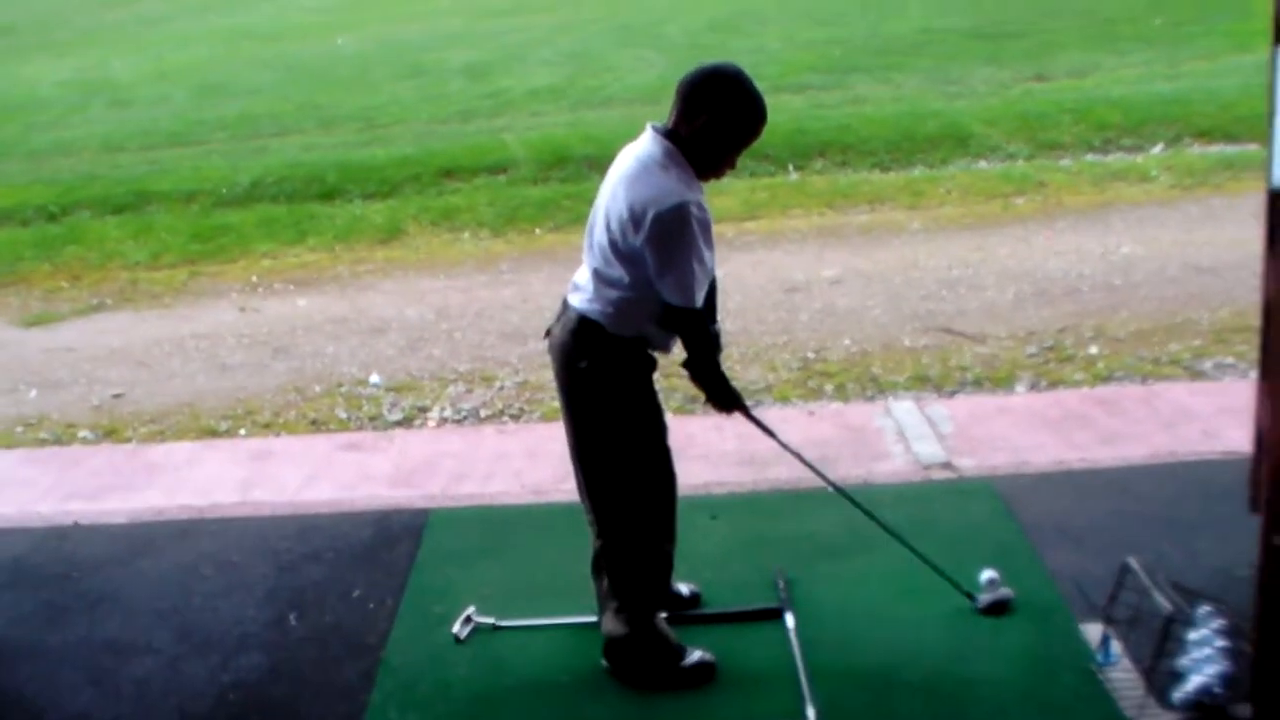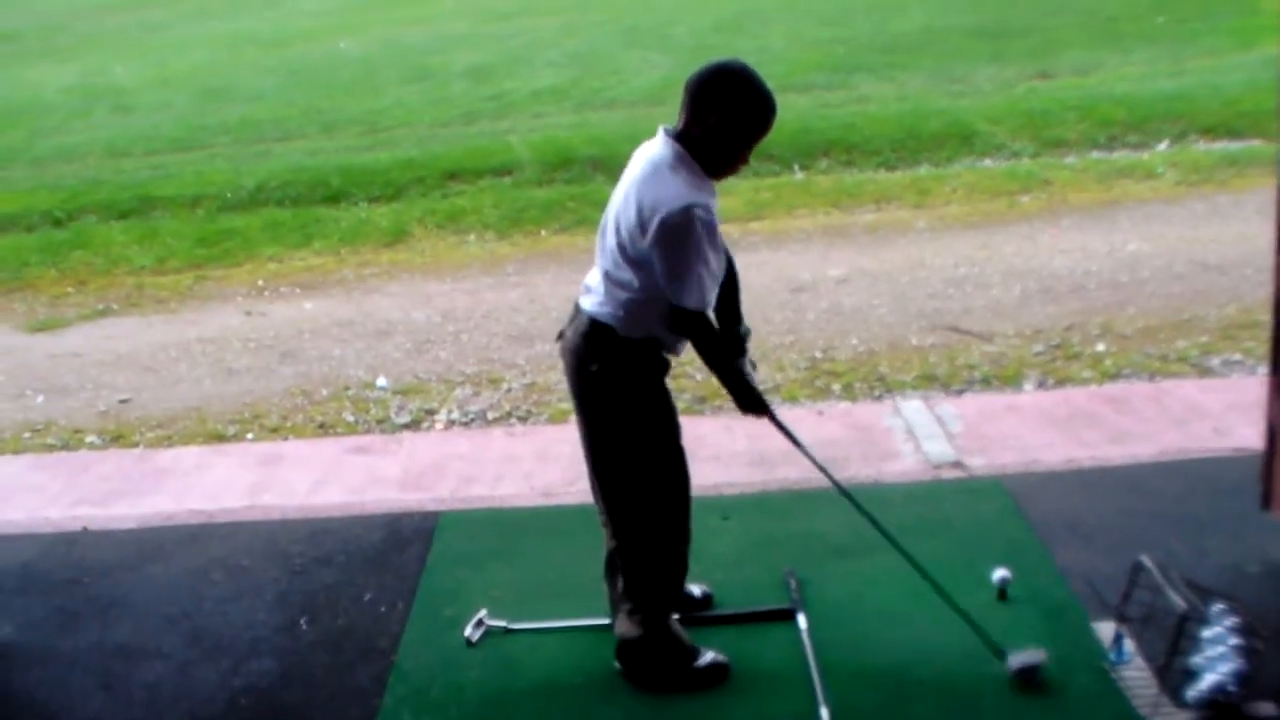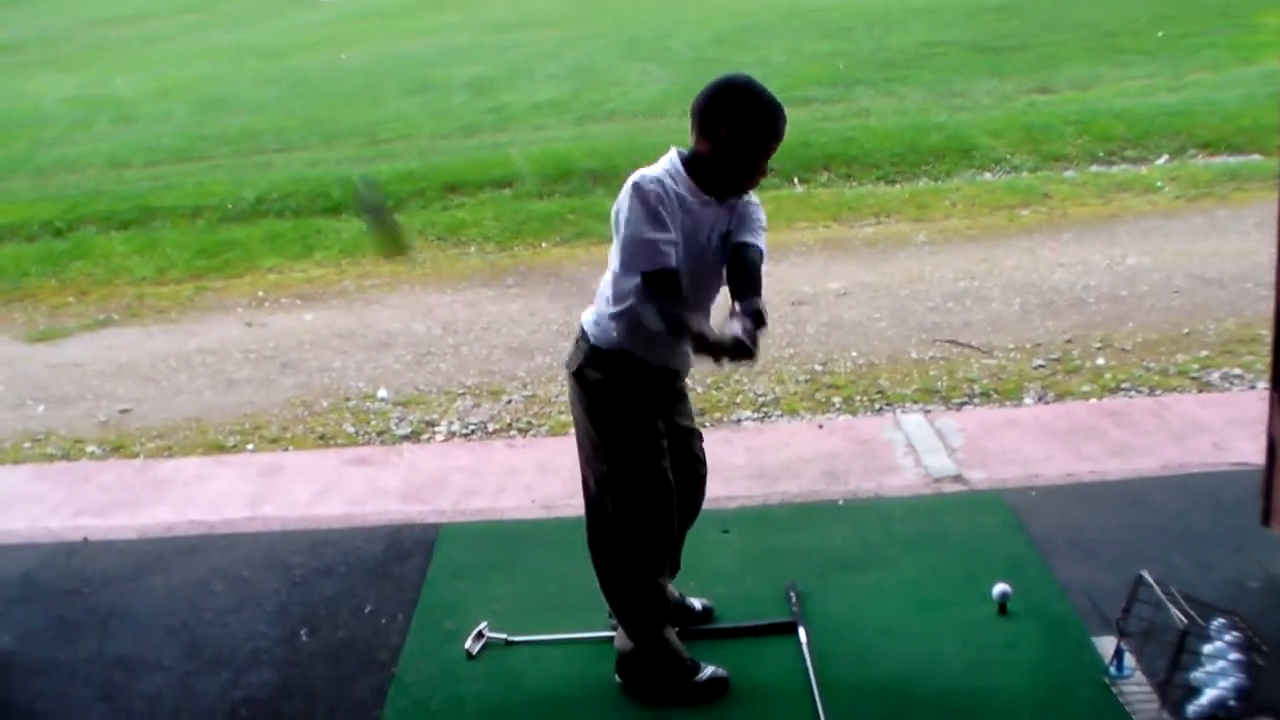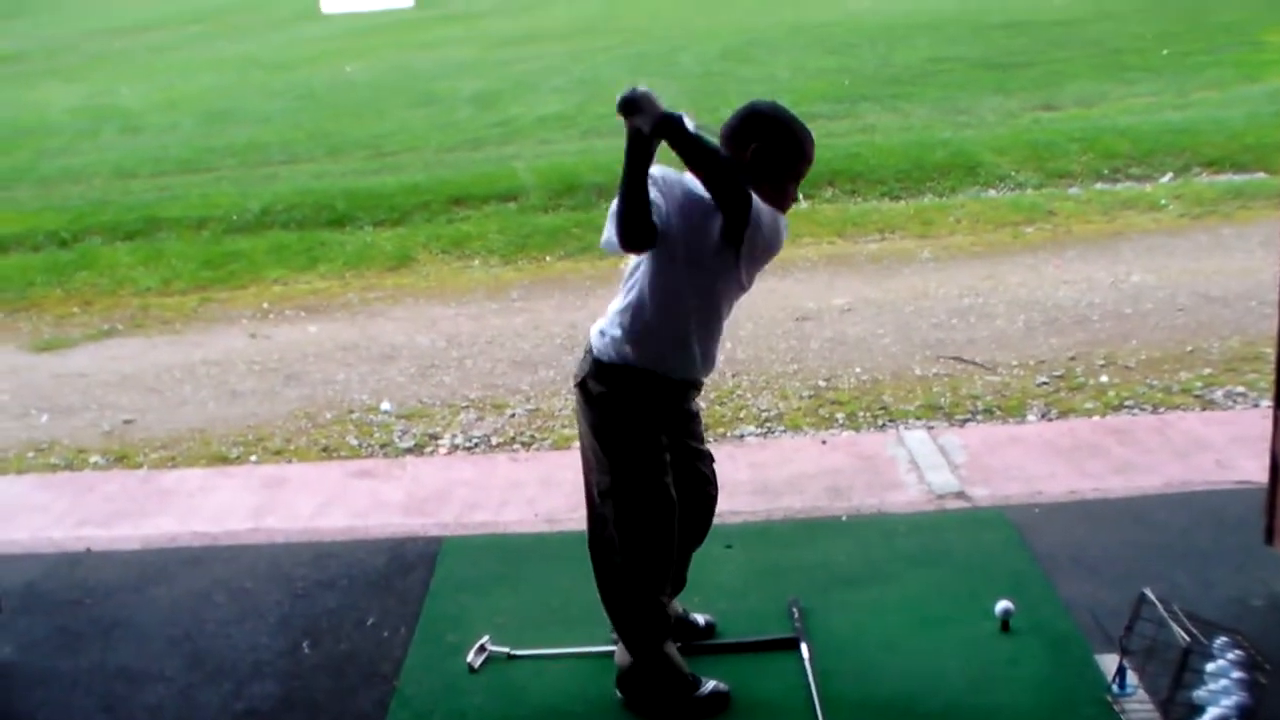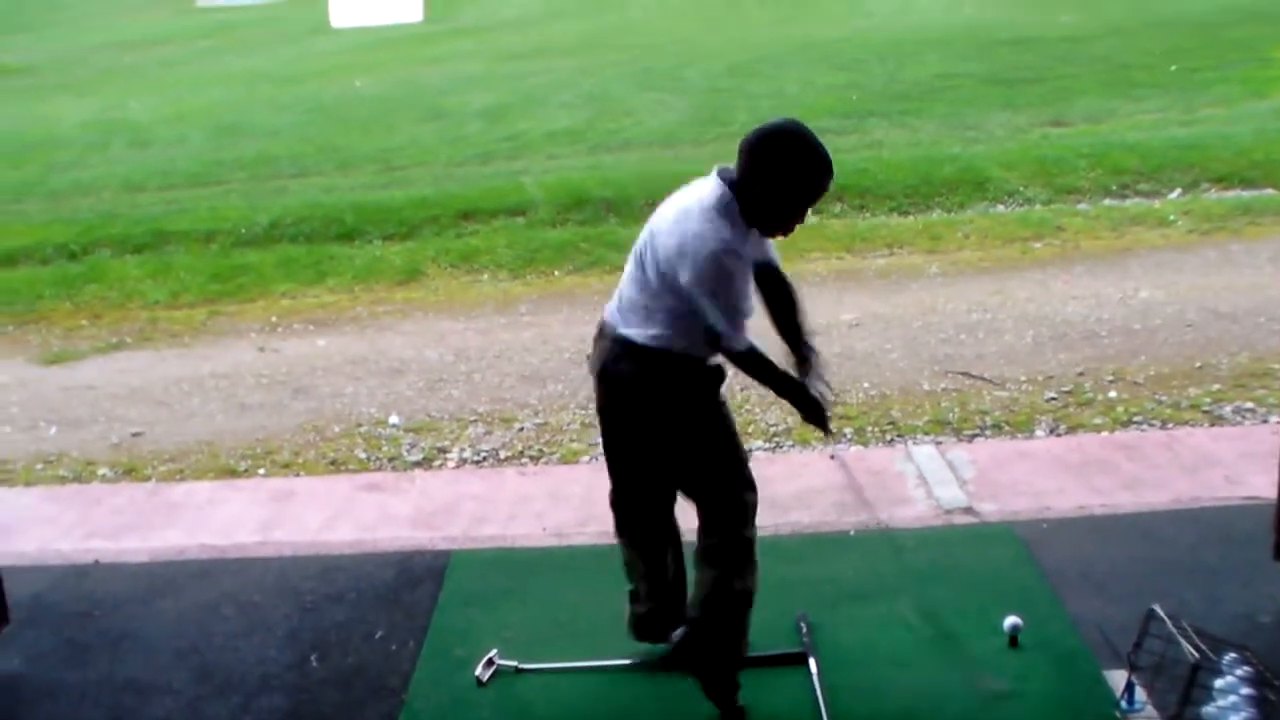
dt=0.3s
person 1, frame 1
left shoulder: (641, 153)
right shoulder: (676, 203)
right elbow: (681, 309)
left wrist: (705, 350)
right wrist: (712, 375)
left hip: (586, 333)
right hip: (606, 355)
left knee: (622, 488)
right knee: (640, 494)
left ankle: (638, 586)
right ankle: (634, 638)
person 1, frame 2
left shoulder: (657, 154)
right shoulder: (684, 206)
left elbow: (715, 265)
right elbow: (687, 316)
left wrist: (735, 338)
right wrist: (737, 381)
left hip: (600, 336)
right hip: (619, 356)
left knee: (636, 489)
right knee: (655, 497)
left ankle: (648, 587)
right ankle: (647, 640)
person 1, frame 3
left shoulder: (743, 208)
right shoulder: (651, 190)
left elbow: (745, 266)
right elbow: (660, 292)
left wrist: (747, 318)
right wrist: (699, 334)
left hip: (665, 369)
right hip: (613, 371)
left knee: (683, 485)
right knee: (638, 512)
left ankle: (651, 597)
right ankle: (648, 655)
person 1, frame 4
left shoulder: (764, 226)
right shoulder: (663, 187)
left elbow: (729, 193)
right elbow: (635, 238)
left wrist: (671, 127)
right wrist: (640, 146)
left hip: (676, 387)
right hip: (619, 384)
left knee: (692, 503)
right knee: (639, 529)
left ankle: (655, 611)
person 1, frame 5
left shoulder: (710, 192)
right shoulder: (720, 246)
left elbow: (772, 282)
right elbow: (731, 346)
left wrist: (805, 357)
right wrist: (796, 391)
left hip: (617, 359)
right hip: (673, 378)
left knee: (639, 501)
right knee: (727, 509)
left ankle: (657, 614)
right ankle: (712, 643)
